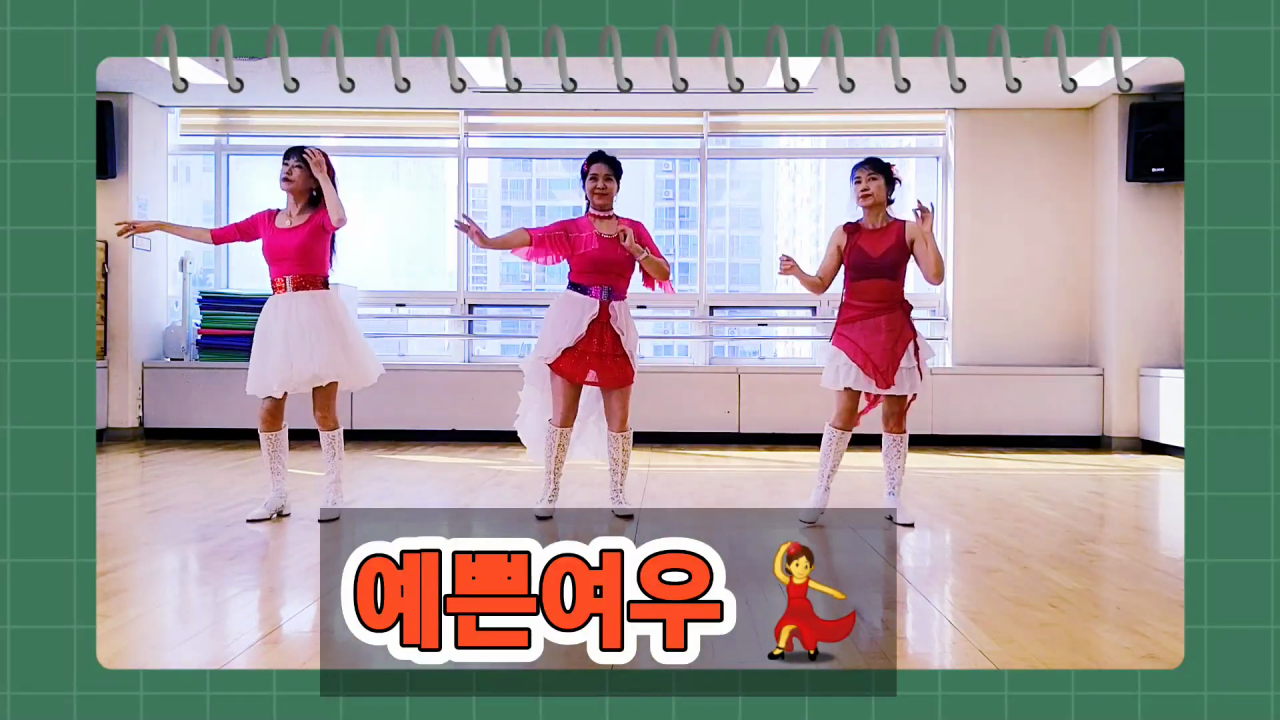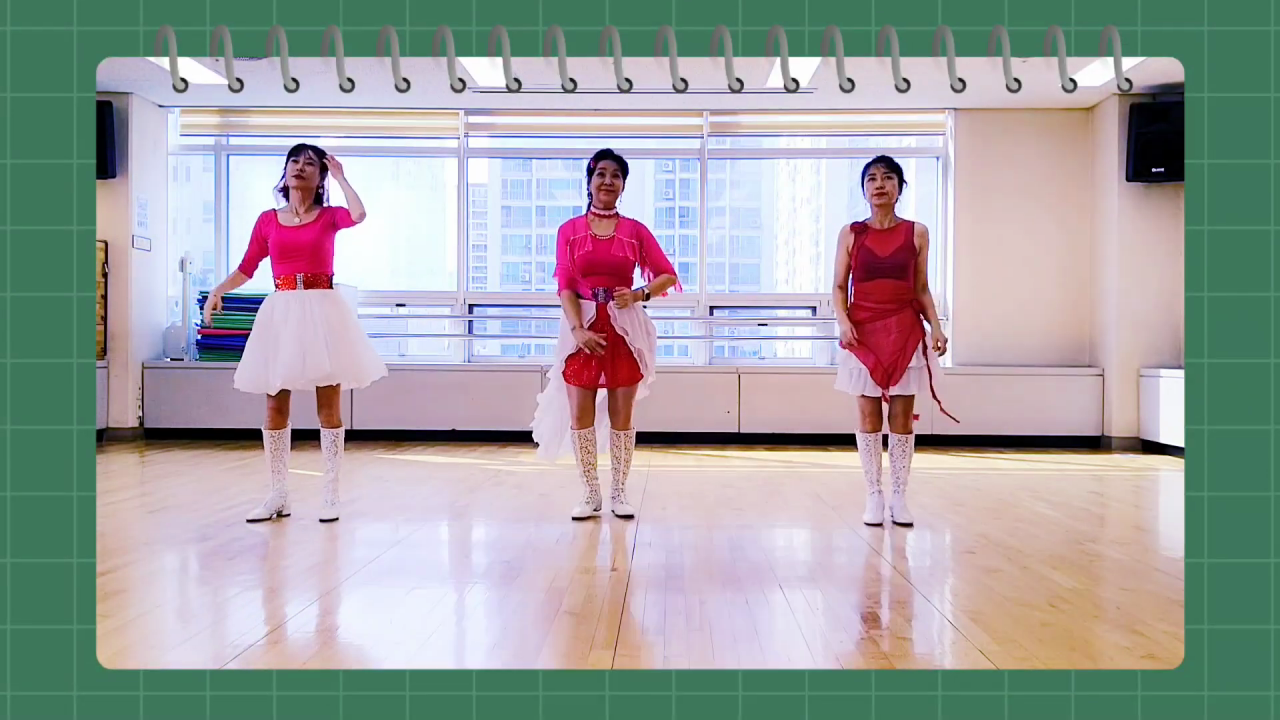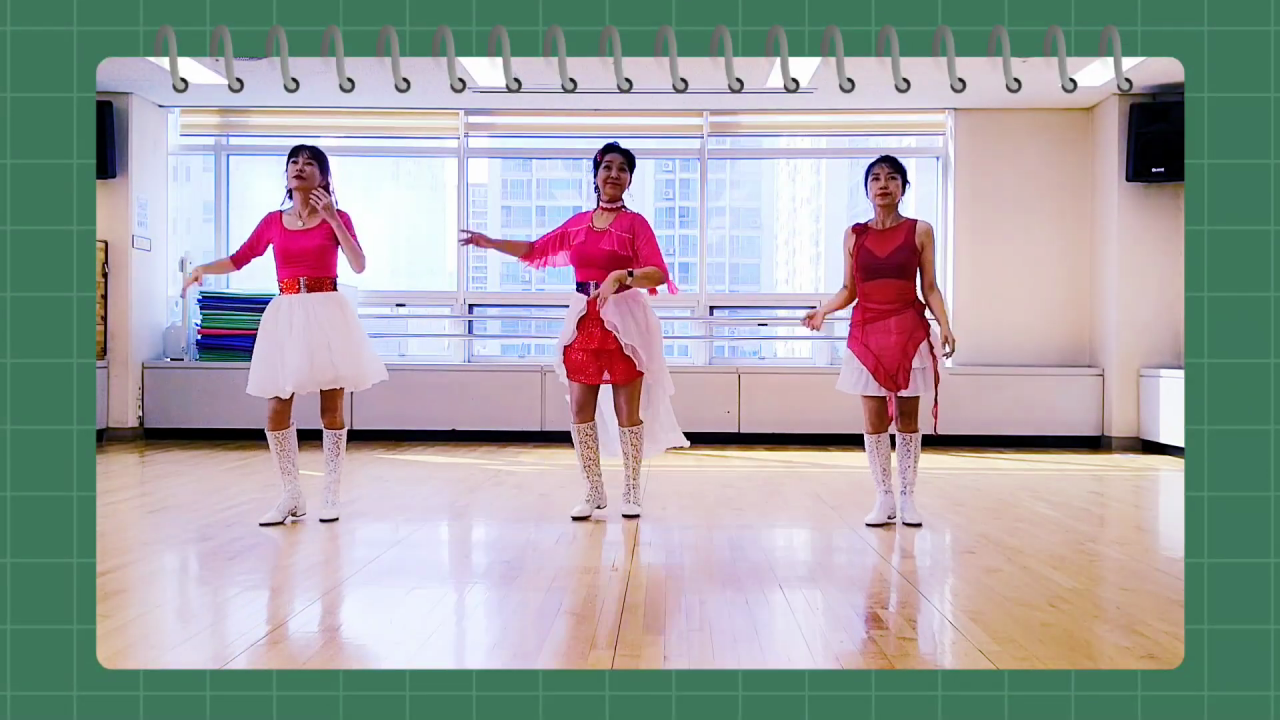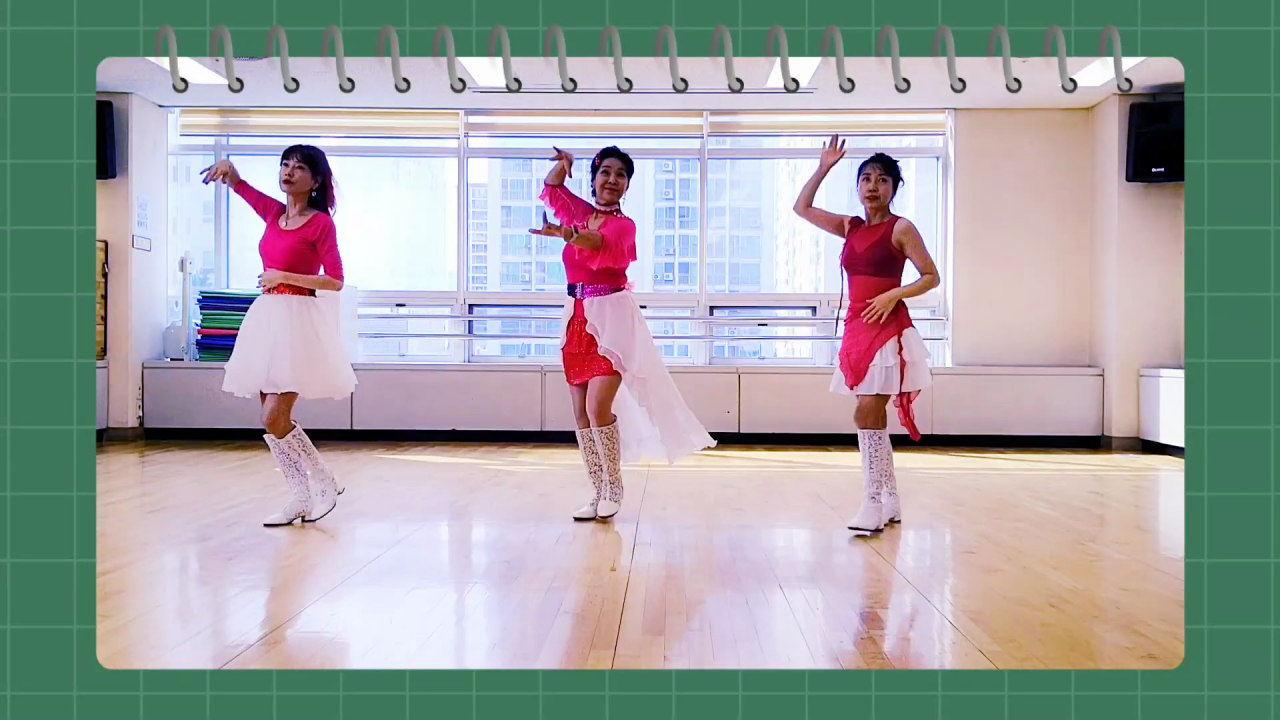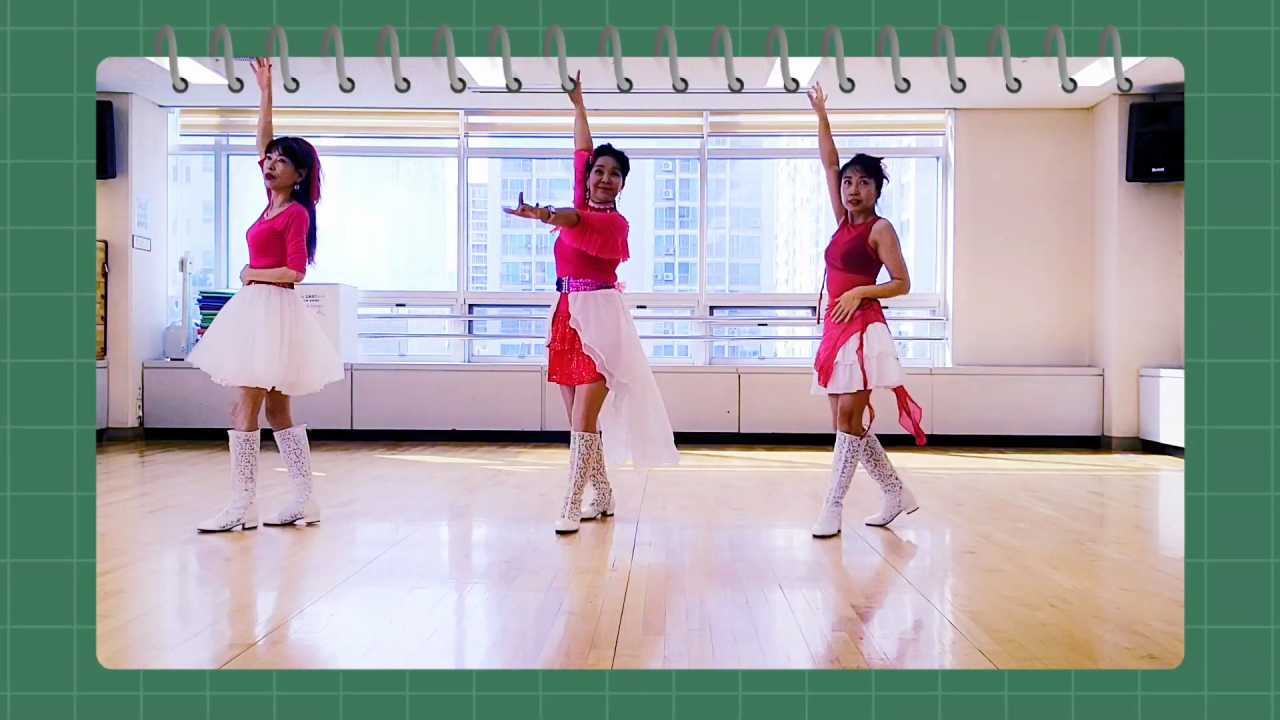
dt=0.3s
person 1, frame 1
left shoulder: (320, 217)
right shoulder: (265, 220)
left elbow: (339, 220)
right elbow: (214, 236)
left wrist: (322, 175)
right wrist: (158, 226)
left hip: (319, 312)
right hip: (281, 314)
left knee: (325, 410)
right knee: (269, 411)
left ankle: (333, 494)
right ankle: (278, 496)
person 1, frame 2
left shoulder: (330, 216)
right shoulder: (267, 220)
left elbow: (359, 213)
right elbow: (245, 269)
left wrist: (340, 176)
right wrist: (217, 291)
left hip: (323, 311)
right hip: (282, 313)
left knee: (328, 409)
right knee: (275, 409)
left ankle: (331, 494)
right ankle: (277, 495)
person 1, frame 3
left shoulder: (338, 218)
right shoulder: (272, 222)
left elbow: (360, 265)
right elbow: (237, 259)
left wrist: (333, 217)
right wrist: (202, 269)
left hip: (327, 314)
right hip: (286, 317)
left knee: (332, 413)
right knee: (276, 415)
left ankle: (333, 493)
right ankle: (292, 495)
person 1, frame 4
left shoulder: (320, 224)
right shoulder: (274, 213)
left elbow: (335, 281)
right elbow: (237, 184)
left wrist: (282, 276)
right wrist: (226, 168)
left hip: (299, 318)
right hip: (266, 318)
left knee: (274, 419)
right knee: (274, 419)
left ankle: (323, 482)
right ankle: (301, 497)
person 1, frame 5
left shoulder: (296, 213)
right shoulder: (275, 203)
left elbow: (295, 271)
right elbow: (262, 142)
left wrist: (251, 274)
right wrist: (265, 90)
left hip: (272, 310)
right hip: (259, 311)
left knee: (243, 411)
right knee: (277, 413)
left ankle: (243, 508)
right ankle: (304, 500)
person 2, frame 1
left shoulder: (907, 230)
right shoulder: (844, 234)
left elbow: (935, 277)
right elbow: (820, 284)
left wrist: (927, 231)
right wrist: (796, 273)
left hip: (895, 330)
right hip: (851, 330)
left knee: (895, 418)
right knee: (844, 415)
left ankle: (893, 497)
right ankle: (821, 490)
person 2, frame 2
left shoulder: (917, 233)
right shoulder: (851, 234)
left elbow: (921, 289)
right elbow: (840, 286)
left wrist: (936, 327)
right wrist: (843, 321)
left hip: (905, 331)
right hip: (864, 333)
left knee: (902, 418)
right knee: (869, 418)
left ankle: (898, 497)
right ankle: (874, 495)
person 2, frame 3
left shoulder: (920, 231)
right shoulder: (855, 235)
left elbow: (931, 287)
right elbow: (850, 291)
left wrist: (945, 324)
right wrist: (822, 311)
left hip: (908, 331)
right hip: (866, 333)
left knee: (906, 419)
right knee: (875, 419)
left ankle: (907, 494)
right ankle: (885, 496)
person 2, frame 4
left shoulder: (901, 228)
right shoulder: (849, 226)
left elbow: (931, 276)
right elbow: (802, 208)
left wrist: (894, 295)
right wrist: (825, 166)
left hip: (889, 332)
right hip: (856, 332)
left knee: (867, 416)
right knee: (868, 419)
left ankle: (873, 499)
right ankle: (888, 499)
person 2, frame 5
left shoulder: (880, 229)
right shoulder: (843, 221)
left elbow: (902, 283)
right elbow: (829, 163)
left wrist: (861, 291)
right wrist: (822, 116)
left hip: (863, 331)
right hip: (837, 332)
left knee: (850, 421)
right knee: (847, 425)
left ankle: (833, 507)
right ankle: (896, 494)
person 3, frame 1
left shoulder: (634, 229)
right shoulder: (568, 228)
left elbow: (662, 273)
right elbow: (531, 239)
left wrist: (634, 250)
right wrist: (489, 242)
left hip: (613, 327)
right hip: (570, 323)
left knee: (618, 419)
right knee: (562, 414)
left ankle: (617, 492)
right ankle: (550, 492)
person 3, frame 2
left shoulder: (636, 231)
right shoulder: (570, 230)
left elbow: (668, 276)
right elbow: (565, 283)
left wrist: (640, 293)
right wrist: (577, 329)
left hip: (625, 327)
right hip: (584, 329)
left knee: (621, 418)
right knee: (580, 417)
left ankle: (618, 493)
right ankle: (591, 494)
person 3, frame 3
left shoulder: (636, 223)
right shoulder: (577, 222)
left elbow: (659, 274)
right elbow: (535, 251)
left wrist: (625, 280)
right wrist: (489, 243)
left hip: (624, 319)
right hip: (584, 319)
left knee: (628, 412)
right knee: (581, 412)
left ankle: (631, 492)
right ankle: (594, 491)
person 3, frame 4
left shoulder: (623, 225)
right shoulder: (578, 211)
left elbow: (603, 245)
right elbow: (548, 188)
left wrist: (568, 233)
right wrist: (563, 164)
left hip: (612, 320)
right hip: (578, 321)
left knee: (598, 410)
right knee: (582, 416)
left ankle: (612, 487)
right ankle: (600, 493)
person 3, frame 5
left shoulder: (616, 221)
right shoulder: (583, 206)
left elbow: (576, 221)
right elbow: (582, 151)
left wrist: (544, 215)
right wrist: (578, 106)
left hip: (600, 319)
right hip: (567, 317)
left knee: (585, 421)
right knee: (579, 421)
left ankle: (573, 506)
right ankle: (603, 494)
